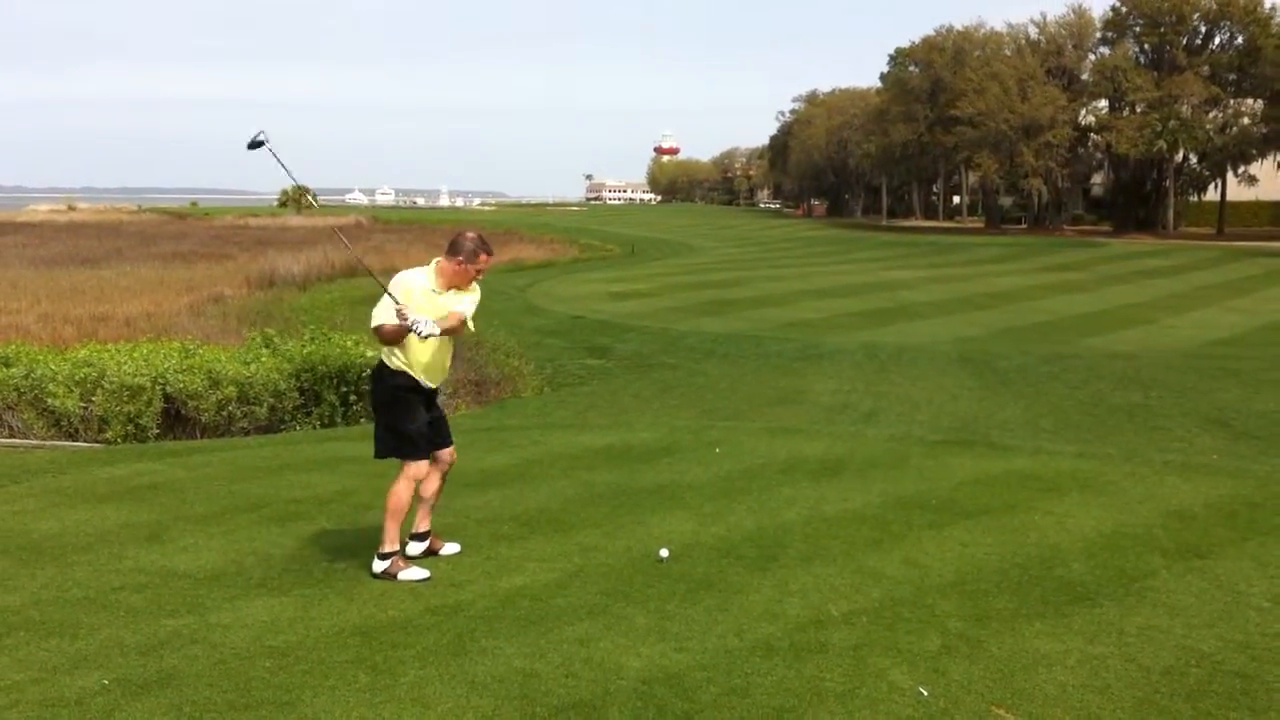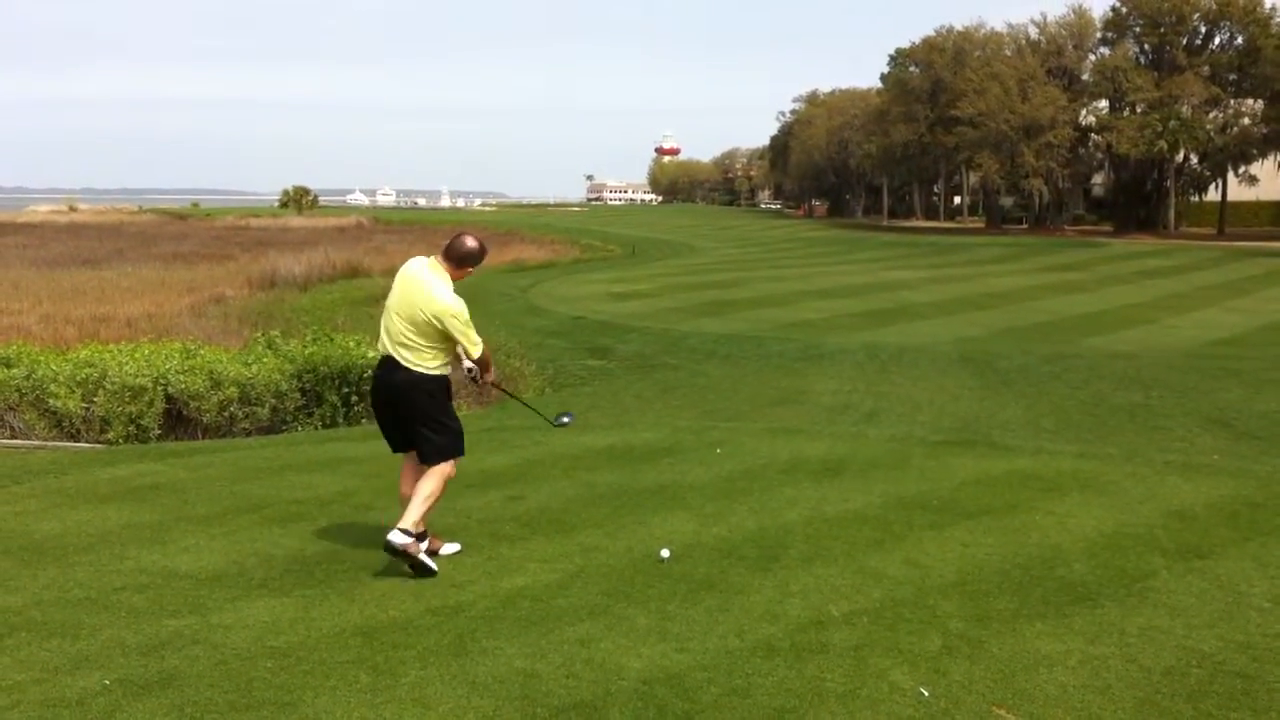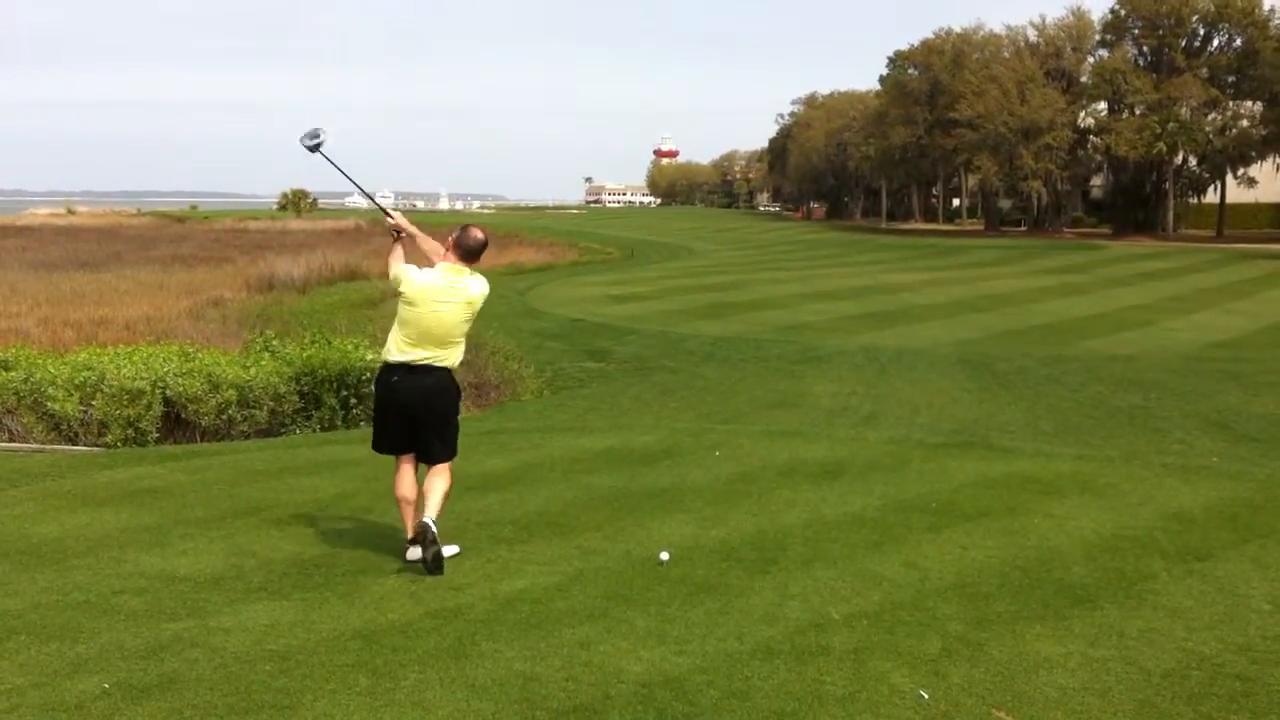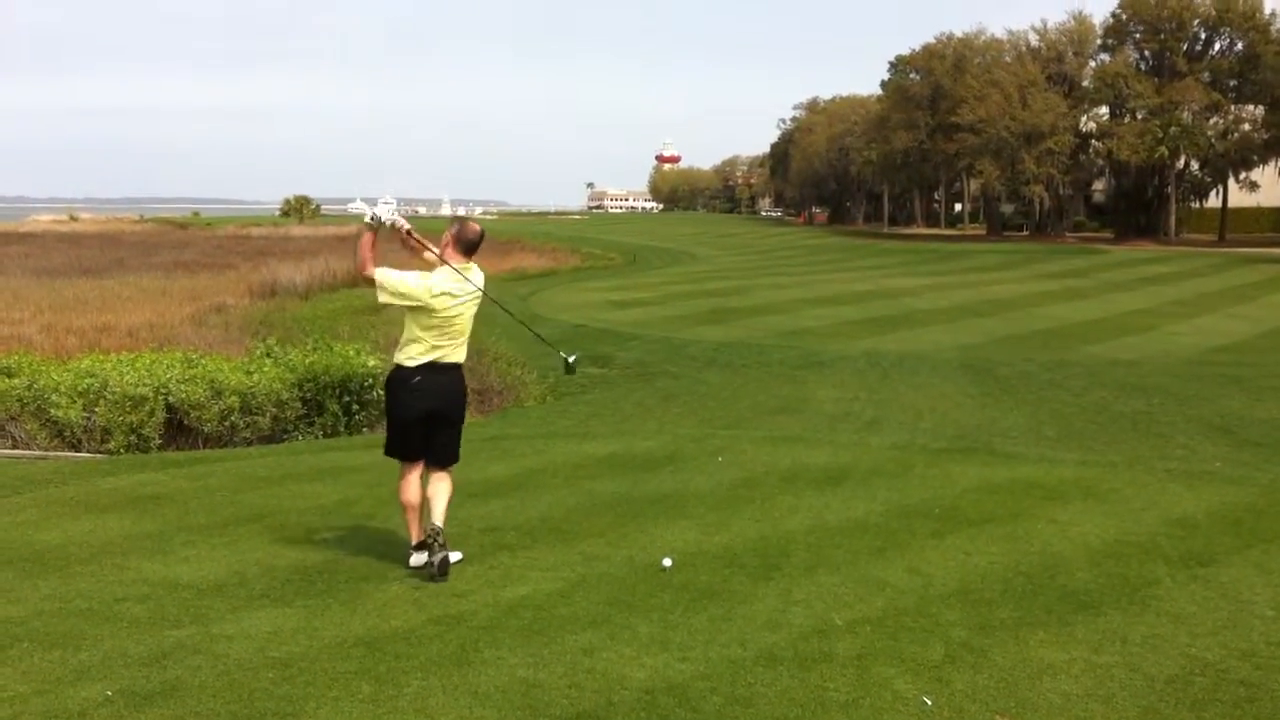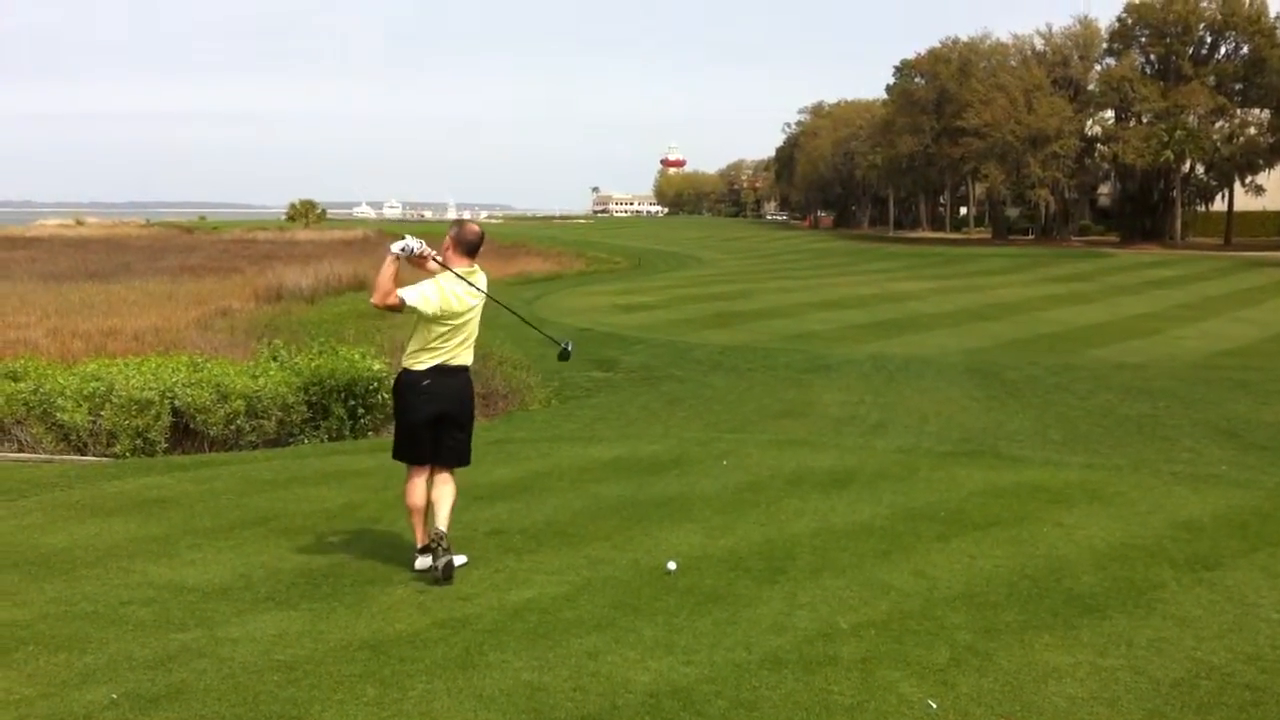
dt=0.2s
person 1, frame 1
left shoulder: (470, 291)
right shoulder: (407, 282)
left elbow: (458, 320)
right elbow: (381, 333)
left wrist: (433, 325)
right wrist: (403, 326)
left hip: (425, 386)
right hip: (397, 385)
left knee: (444, 456)
right knee: (414, 467)
left ankle: (420, 537)
right ankle: (387, 556)
person 1, frame 2
left shoulder: (413, 266)
right shoulder: (449, 304)
right elbow: (476, 353)
left wrist: (461, 356)
right wrist: (485, 372)
left hip: (388, 375)
right hip: (424, 386)
left knee: (412, 457)
right knee: (442, 464)
left ankle: (419, 536)
right ankle: (405, 532)
person 1, frame 3
left shoulder: (414, 280)
right shoulder: (478, 287)
left elbow: (395, 262)
right elbow: (443, 260)
left wrist: (401, 234)
right wrist: (410, 230)
left hip: (395, 378)
right hip: (438, 384)
left knee: (406, 461)
right knee: (440, 464)
left ankle: (415, 540)
right ankle: (429, 521)
person 1, frame 4
left shoulder: (426, 285)
right shoulder: (475, 277)
left elbow: (365, 270)
right elbow: (434, 256)
left wrist: (372, 227)
right wrist: (406, 231)
left hip: (411, 381)
right hip: (450, 382)
left knee: (411, 465)
right knee: (440, 467)
left ankle: (418, 546)
right ankle: (436, 527)
person 1, frame 5
left shoulder: (438, 290)
right shoulder: (478, 280)
left elbow: (381, 299)
right elbow: (441, 267)
left wrist: (396, 252)
right wrist: (421, 254)
left hip: (419, 385)
right hip: (457, 384)
left knee: (417, 469)
right knee: (444, 469)
left ankle: (423, 549)
right ankle: (440, 532)
